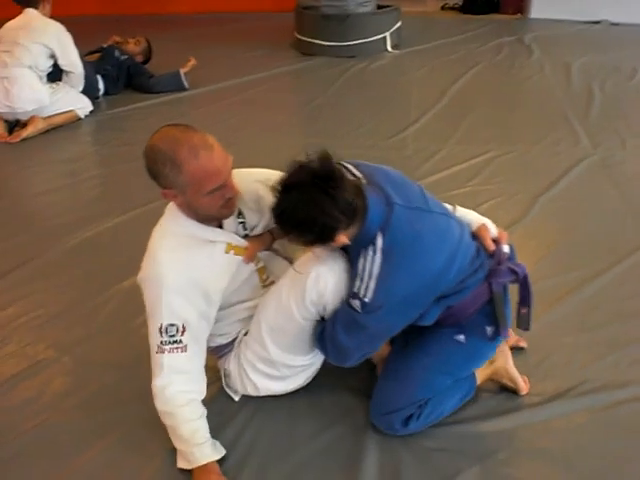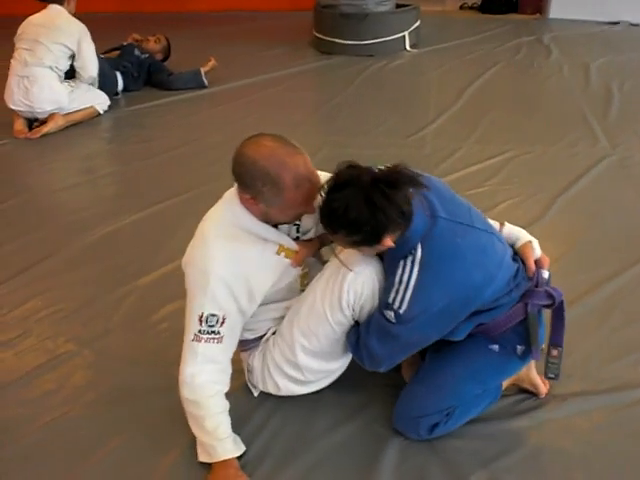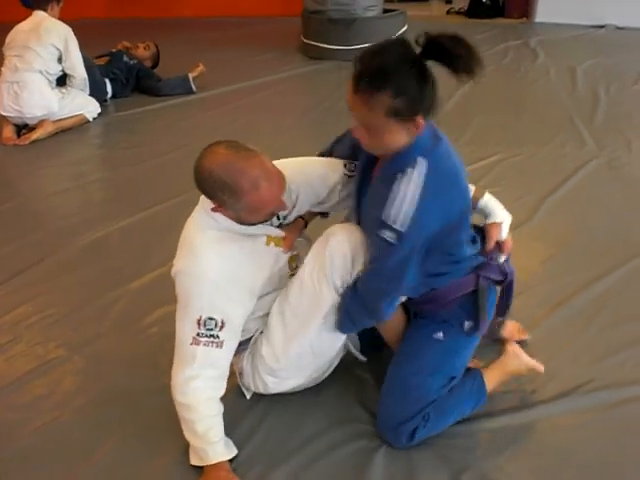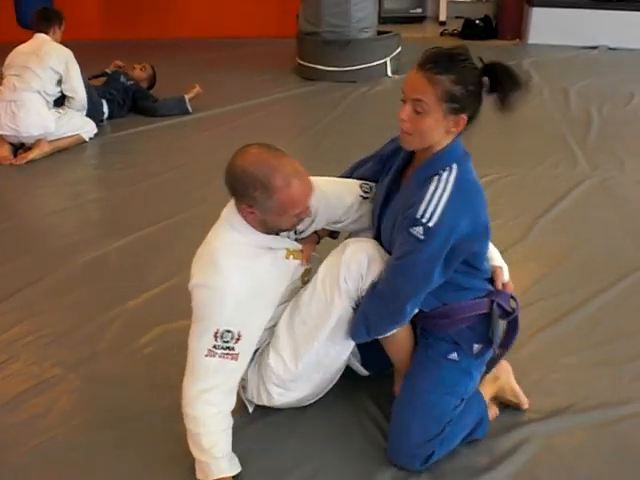
dt=0.5s
person 1, frame 1
left shoulder: (252, 187)
right shoulder: (169, 267)
right elbow: (174, 378)
left hip: (301, 319)
right hip: (257, 365)
right knee: (325, 268)
person 1, frame 2
left shoulder: (303, 187)
right shoulder: (216, 259)
right elbow: (201, 367)
left wrist: (516, 238)
left hip: (326, 318)
right hip: (280, 363)
right knee: (359, 271)
person 1, frame 3
left shoulder: (278, 180)
right shoulder: (205, 263)
right elbow: (196, 372)
left wrist: (486, 204)
left hip: (318, 316)
right hip: (272, 363)
right knee: (343, 243)
person 1, frame 4
left shoulder: (295, 194)
right shoulder: (225, 276)
right elbow: (205, 387)
left hip: (314, 332)
right hip: (272, 378)
right knee: (359, 258)
person 2, frame 1
left shoulder: (385, 275)
right shoulder: (346, 178)
left elbow: (343, 347)
right elbow: (309, 178)
left hip: (472, 316)
right hip: (450, 283)
left knee: (390, 416)
left ankle: (491, 363)
person 2, frame 2
left shoulder: (420, 286)
right shoulder: (402, 188)
left elbow: (376, 351)
left hip: (505, 331)
right hip: (494, 290)
left knee: (414, 420)
left ankle: (511, 371)
person 2, frame 3
left shoulder: (416, 191)
right shoulder: (395, 130)
left elbow: (379, 290)
right elbow: (342, 154)
left wrist: (337, 319)
left hip: (450, 305)
right hip: (425, 278)
left knee: (398, 427)
left ankle: (503, 365)
right ankle: (483, 319)
person 2, frame 4
left shoulder: (447, 198)
right shoulder: (408, 150)
left elbow: (399, 292)
right elbow: (353, 183)
left wrist: (347, 328)
left hip: (456, 327)
right hip: (419, 308)
left knee: (410, 452)
left ankle: (488, 380)
person 3, frame 1
right shoulder: (51, 27)
right elbow: (74, 69)
right wrist: (67, 93)
right hip: (25, 97)
right knee: (83, 104)
right ankle: (41, 124)
person 3, frame 2
left shoulder: (29, 21)
right shoulder: (75, 26)
left elbow: (26, 61)
right elbow: (88, 73)
right wrist: (86, 89)
right hip: (44, 95)
right knee: (101, 100)
left ankle: (21, 117)
right ankle: (60, 120)
person 3, frame 3
left shoulder: (16, 30)
right shoulder: (60, 28)
right elbow: (77, 74)
right wrist: (78, 97)
right hip: (35, 100)
right knee: (91, 107)
right ankle: (49, 127)
person 3, frame 4
left shoulder: (16, 51)
right shoulder: (61, 52)
left elbow: (13, 89)
right elbow: (78, 96)
right wrist: (71, 117)
right hip: (32, 120)
right knee: (88, 127)
right ankle: (44, 147)
person 4, frame 1
left shoulder: (132, 65)
right shoulder: (111, 52)
left elbow: (151, 84)
right elbow: (84, 60)
left wrist: (181, 72)
right wrist: (106, 46)
left hip: (94, 81)
person 4, frame 2
left shoulder: (151, 64)
right shoulder: (129, 51)
left elbow: (170, 81)
right elbow: (103, 57)
left wrist: (202, 72)
right wrist: (126, 45)
person 4, frame 3
left shoulder: (139, 69)
right shoulder: (120, 55)
left elbow: (160, 87)
right elbow: (92, 63)
left wrist: (191, 76)
right wrist: (115, 52)
person 4, frame 4
left shoulder: (136, 89)
right shoulder: (115, 75)
left elbow: (156, 107)
right elbow: (90, 82)
left wrist: (187, 98)
right wrist: (108, 72)
